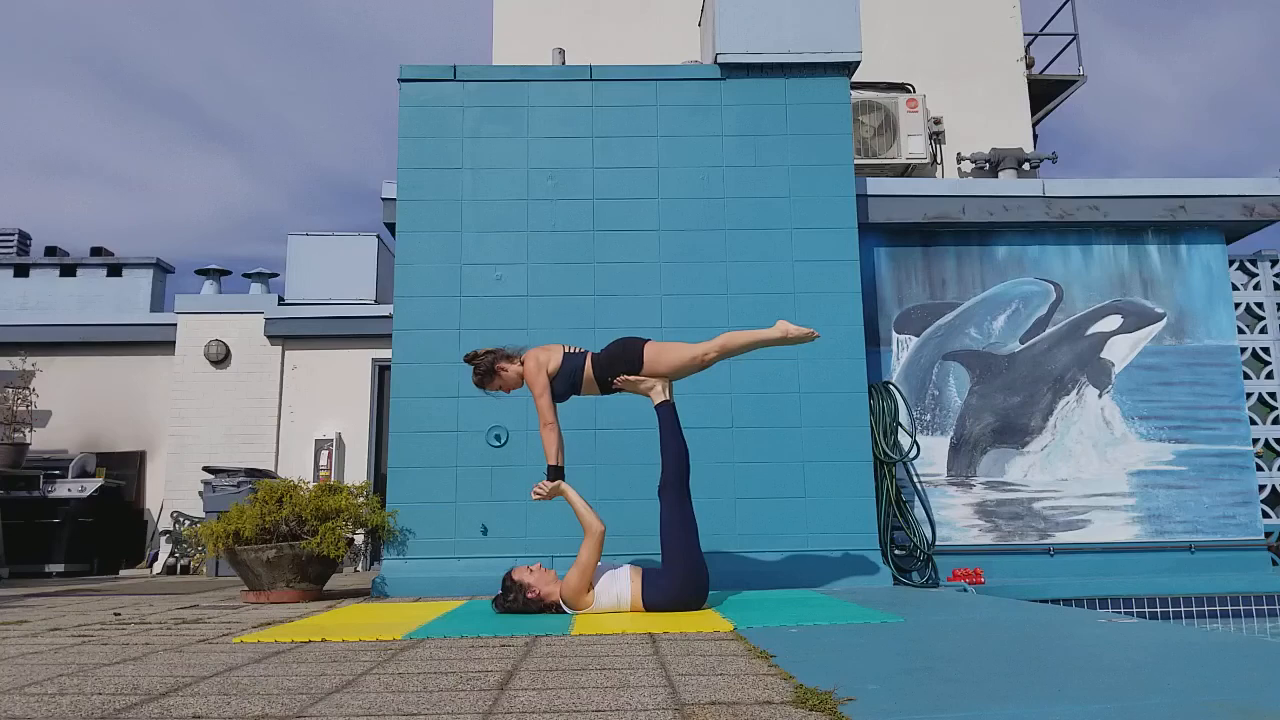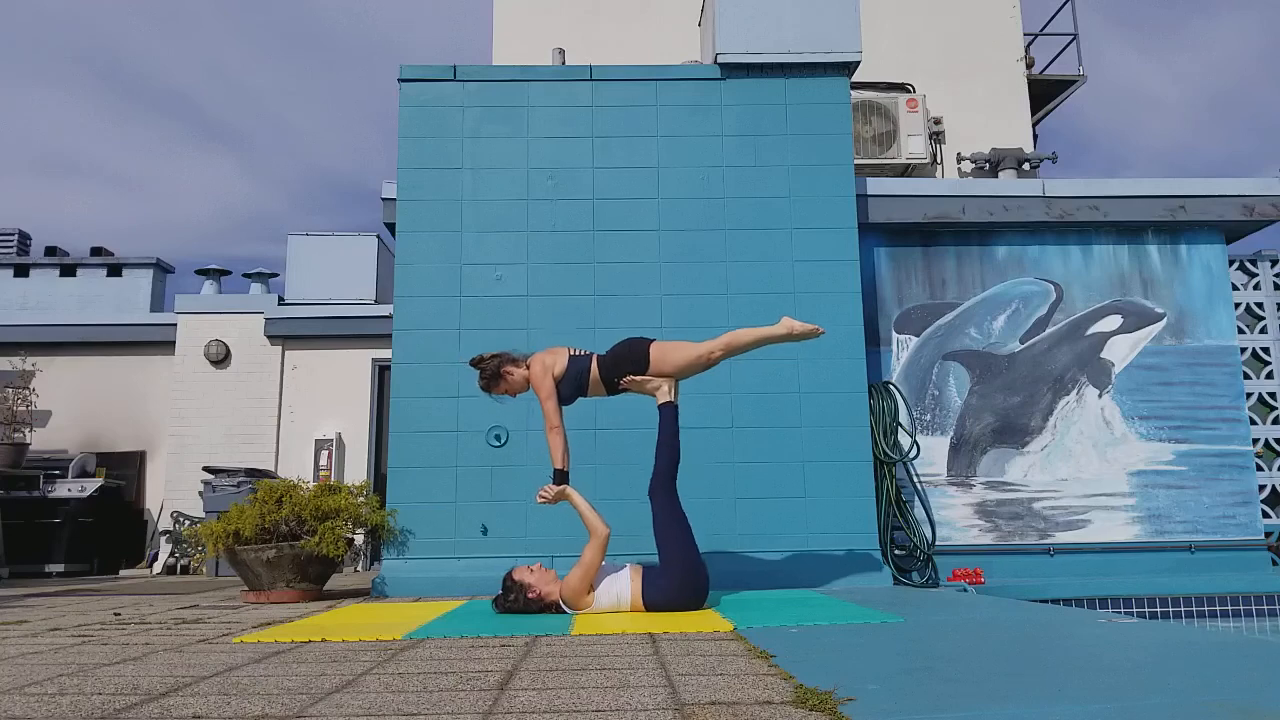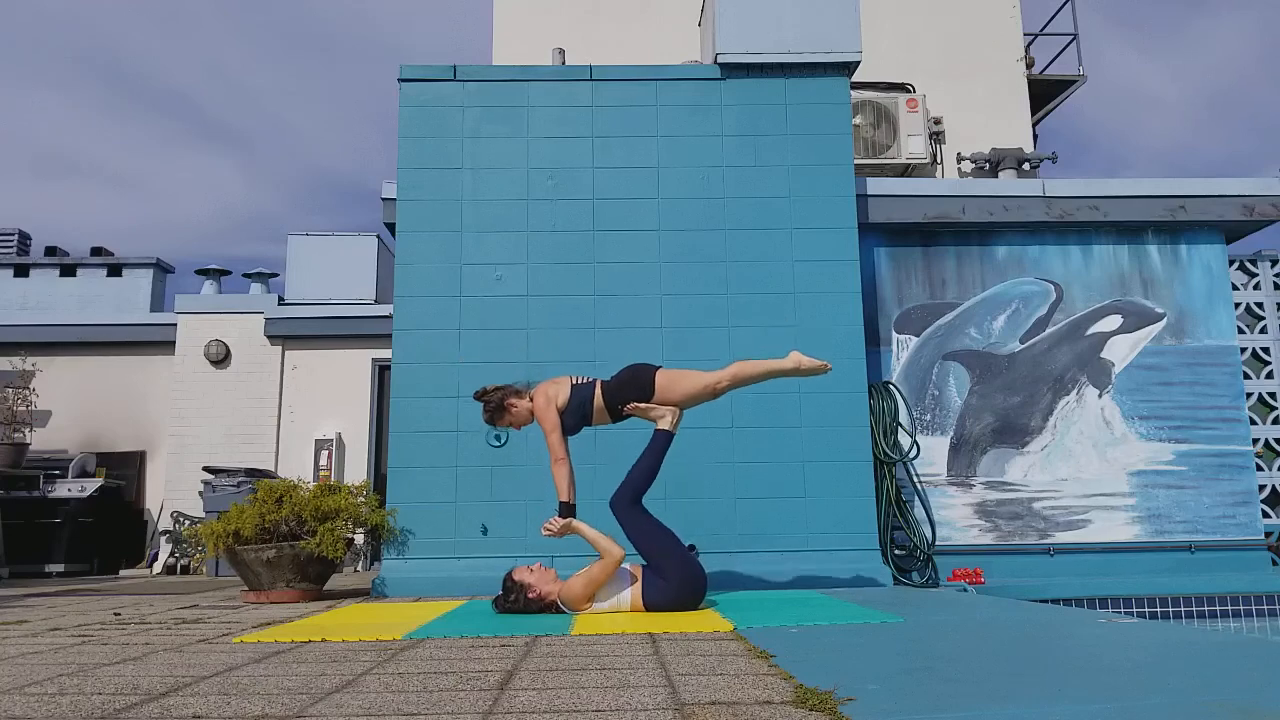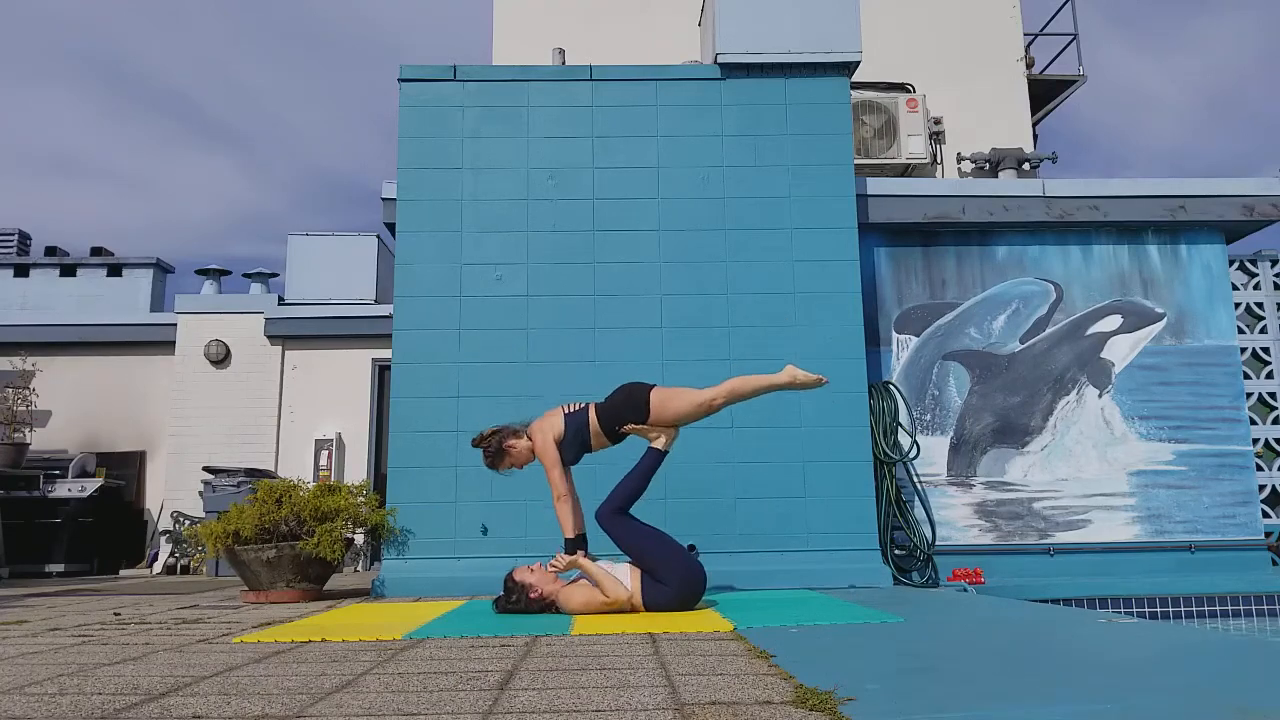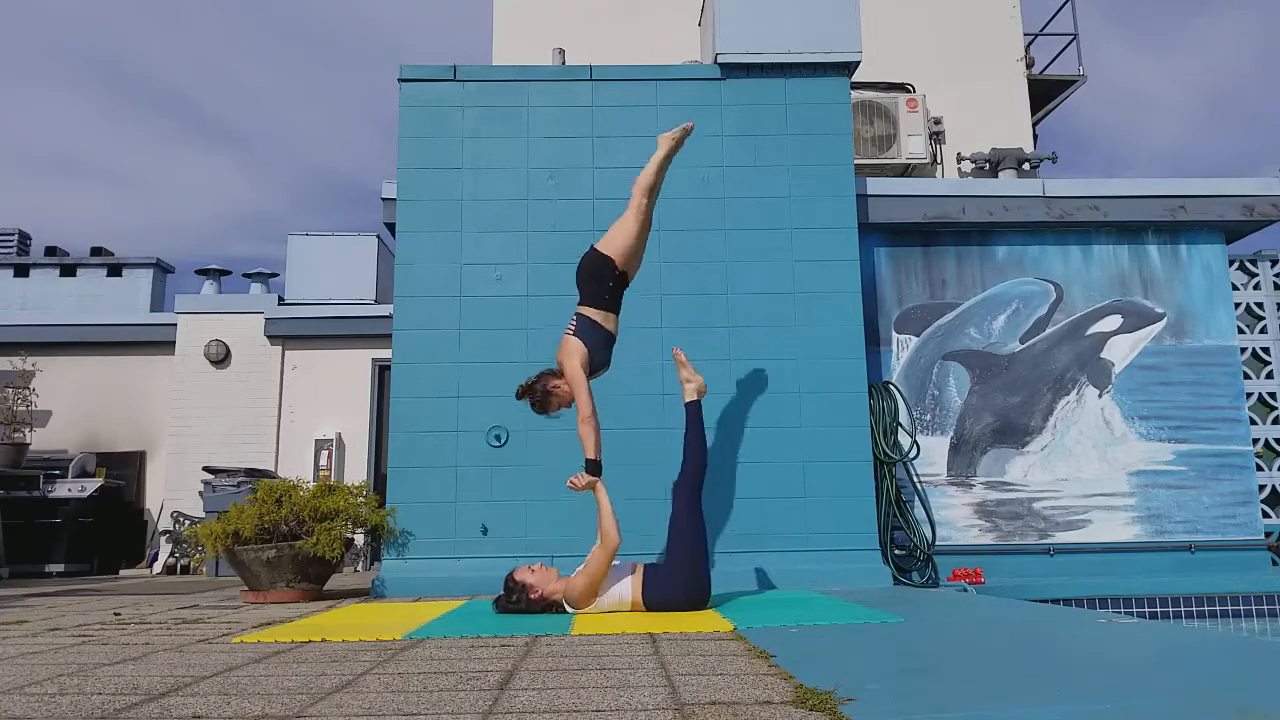
dt=0.5s
person 1, frame 1
left shoulder: (532, 365)
right shoulder: (538, 364)
left elbow: (548, 424)
right elbow: (553, 426)
left wrist: (554, 475)
right wrist: (557, 473)
left hip: (625, 362)
right hip: (622, 367)
left knee: (706, 353)
right knee: (705, 355)
left ankle: (777, 332)
right ankle: (777, 332)
person 1, frame 2
left shoulder: (538, 369)
right shoulder: (544, 367)
left elbow: (554, 428)
right elbow: (557, 429)
left wrist: (559, 479)
right wrist: (563, 478)
left hip: (632, 363)
right hip: (628, 370)
left knee: (713, 351)
right knee: (711, 355)
left ankle: (783, 330)
right ankle: (784, 330)
person 1, frame 3
left shoulder: (541, 400)
right shoulder: (549, 398)
left elbow: (559, 460)
right elbow: (563, 461)
left wrist: (566, 511)
right wrist: (568, 511)
left hip: (635, 389)
right hip: (633, 393)
left knee: (718, 381)
right knee: (717, 384)
left ankle: (788, 364)
right ankle: (789, 362)
person 1, frame 4
left shoulder: (540, 438)
right shoulder: (544, 437)
left elbow: (561, 497)
right elbow: (567, 498)
left wrist: (573, 549)
right wrist: (578, 547)
left hip: (630, 409)
right hip: (628, 414)
left knee: (713, 399)
right knee: (712, 400)
left ankle: (784, 377)
right ankle: (784, 375)
person 1, frame 5
left shoulder: (572, 365)
right shoulder: (573, 367)
left elbow: (586, 418)
right elbow: (586, 419)
left wrist: (592, 468)
right wrist: (592, 468)
left hip: (602, 272)
right hip: (604, 281)
left knee: (638, 208)
right knee: (640, 213)
left ankle: (667, 146)
person 2, frame 1
left shoulder: (570, 594)
right shoulder: (571, 593)
right elbow: (596, 531)
right wrist: (564, 489)
left hip: (677, 587)
right hip: (682, 587)
right knee: (672, 488)
right ankle: (660, 399)
person 2, frame 2
left shoulder: (572, 593)
right shoulder: (571, 593)
right elbow: (601, 534)
right wrist: (569, 493)
left hip: (679, 587)
right hip: (682, 587)
right knee: (661, 488)
right ankle: (665, 400)
person 2, frame 3
left shoulder: (573, 589)
right shoulder: (571, 594)
right elbow: (615, 554)
right wrist: (574, 525)
left hip: (677, 585)
right hip: (681, 585)
right knee: (624, 502)
left ankle: (665, 426)
right ankle: (665, 426)
person 2, frame 4
left shoulder: (570, 591)
right shoulder: (568, 598)
right elbow: (620, 595)
right wrist: (581, 562)
left hip: (677, 586)
right hip: (678, 585)
left knee: (609, 512)
right knee: (610, 513)
left ankle: (659, 442)
right ankle: (659, 442)
person 2, frame 5
left shoulder: (573, 586)
right shoulder: (574, 594)
left elbow: (605, 538)
right elbow: (611, 542)
left wrist: (596, 487)
right wrist: (598, 488)
left hip: (680, 588)
right hip: (682, 589)
right knee: (686, 490)
right ankle: (691, 396)
